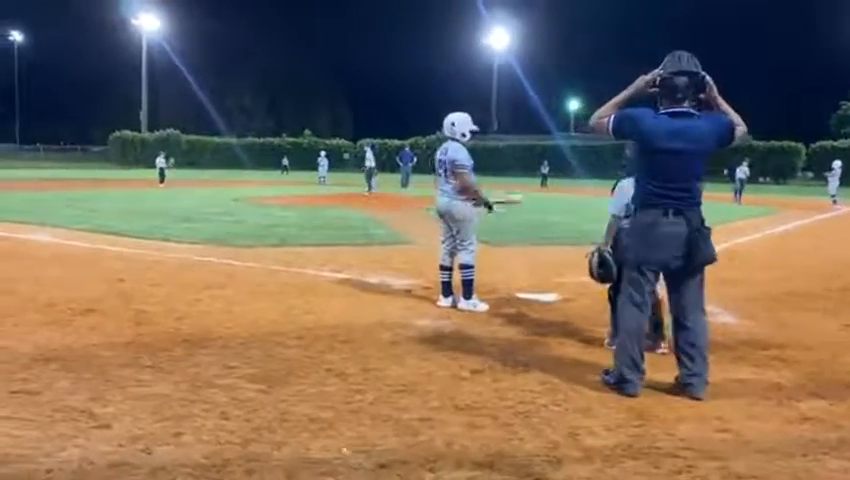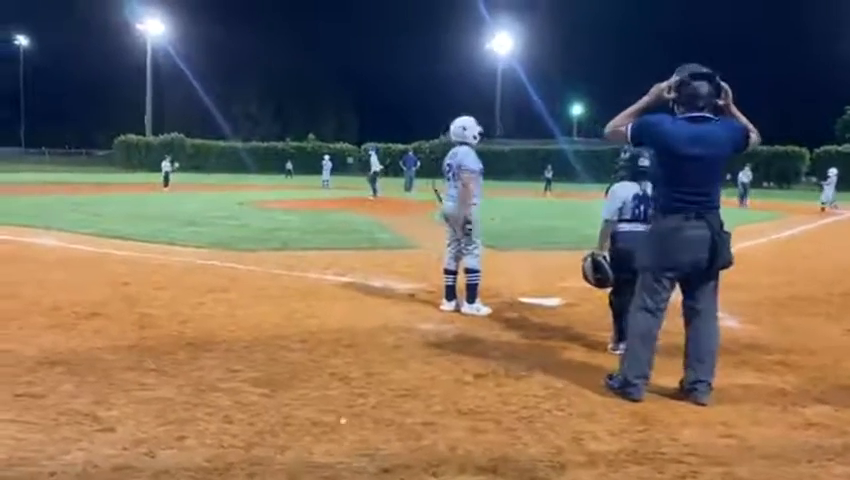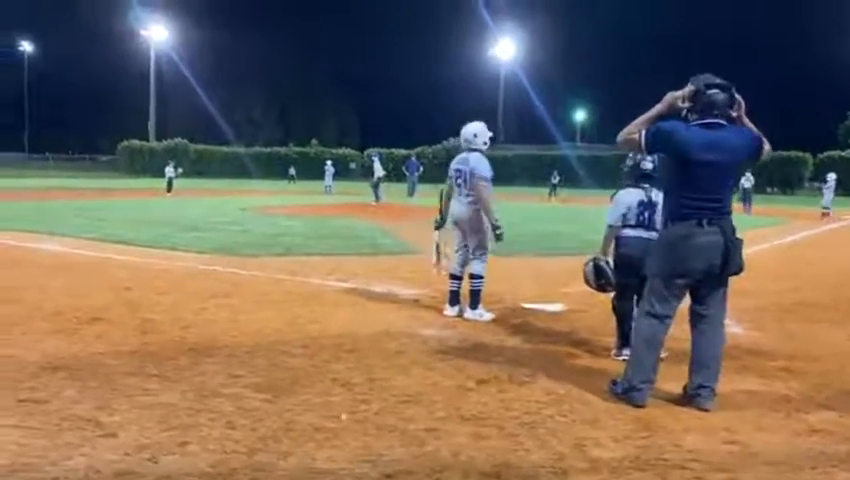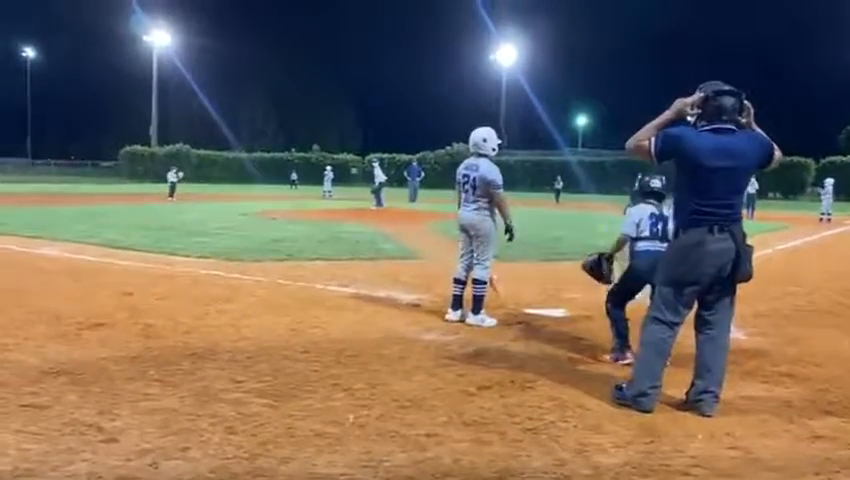
dt=0.4s
person 1, frame 1
left shoulder: (642, 121)
right shoulder: (710, 126)
left elbow: (596, 121)
right elbow: (740, 128)
left wrist: (633, 89)
right wrist: (715, 97)
left hip: (648, 226)
right hip: (689, 228)
left knee: (634, 304)
right knee: (690, 308)
left ankle: (628, 377)
right ankle: (694, 380)
person 1, frame 2
left shoulder: (661, 126)
right shoulder: (727, 131)
left elbow: (612, 130)
right elbow: (753, 136)
left wrist: (650, 99)
right wrist: (730, 107)
left hip: (668, 231)
right hip: (708, 233)
left knee: (647, 309)
right knee: (703, 311)
left ankle: (632, 381)
right ankle: (699, 385)
person 1, frame 3
left shoulder: (675, 132)
right shoulder: (740, 139)
left elbow: (624, 138)
right elbow: (764, 148)
left wrist: (662, 108)
right wrist: (743, 119)
left hip: (680, 237)
right hip: (720, 239)
left knee: (654, 314)
right knee: (710, 317)
left ankle: (636, 386)
right ankle: (703, 391)
person 1, frame 4
left shoulder: (684, 138)
right shoulder: (751, 144)
left elbow: (633, 146)
right elbow: (776, 155)
left wrist: (671, 114)
right wrist: (752, 125)
left hip: (691, 244)
right hip: (730, 245)
left knee: (662, 320)
right knee: (715, 324)
left ankle: (641, 392)
right ankle: (706, 397)
person 2, frame 1
left shoulder: (626, 184)
left elbow: (616, 219)
left wrist: (605, 245)
left knee: (619, 287)
right knee: (648, 288)
left ankle: (618, 335)
right ankle: (657, 337)
person 2, frame 2
left shoulder: (618, 188)
right shoulder: (654, 190)
left elbow: (609, 223)
left wrist: (600, 249)
left hip: (624, 242)
right hip: (647, 242)
left knee: (621, 292)
left ankle: (622, 340)
person 2, frame 3
left shoulder: (624, 195)
right shoulder: (661, 197)
left elbow: (612, 228)
left wrist: (603, 254)
left hip: (628, 248)
right hip: (652, 249)
left knee: (624, 297)
left ankle: (624, 346)
person 2, frame 4
left shoulder: (637, 210)
right shoulder: (669, 215)
left elbow: (625, 237)
left wrist: (610, 253)
left hip: (643, 261)
left knee: (615, 301)
left ankle: (622, 349)
person 3, frame 1
left shoulder: (441, 150)
right shoulder: (459, 150)
right elbow: (466, 182)
left wrist: (474, 197)
right wrist: (483, 199)
left hip: (443, 201)
right hip: (459, 203)
left knee: (448, 247)
right knee: (467, 248)
left ankle: (446, 296)
right ankle: (467, 299)
person 3, frame 2
left shoulder: (451, 155)
right shoulder: (468, 154)
right elbow: (466, 187)
right wrist: (468, 216)
left hip: (448, 206)
right hip: (463, 208)
left knee: (453, 251)
right knee: (472, 252)
left ankle: (449, 299)
right ankle: (471, 303)
person 3, frame 3
left shoulder: (457, 160)
right shoulder: (479, 160)
left elbow: (448, 191)
right elbow: (482, 194)
left wrist: (443, 215)
right wrist: (494, 222)
left hip: (457, 211)
right hip: (474, 213)
left knee: (460, 256)
right knee: (478, 258)
left ankle: (453, 305)
right ankle: (474, 308)
person 3, frame 4
left shoulder: (463, 166)
right shoulder: (490, 168)
right elbow: (499, 200)
right wrist: (509, 223)
left hip: (463, 216)
right hip: (482, 219)
left knee: (464, 261)
right knee: (482, 264)
left ankle: (455, 309)
right ankle: (476, 314)
